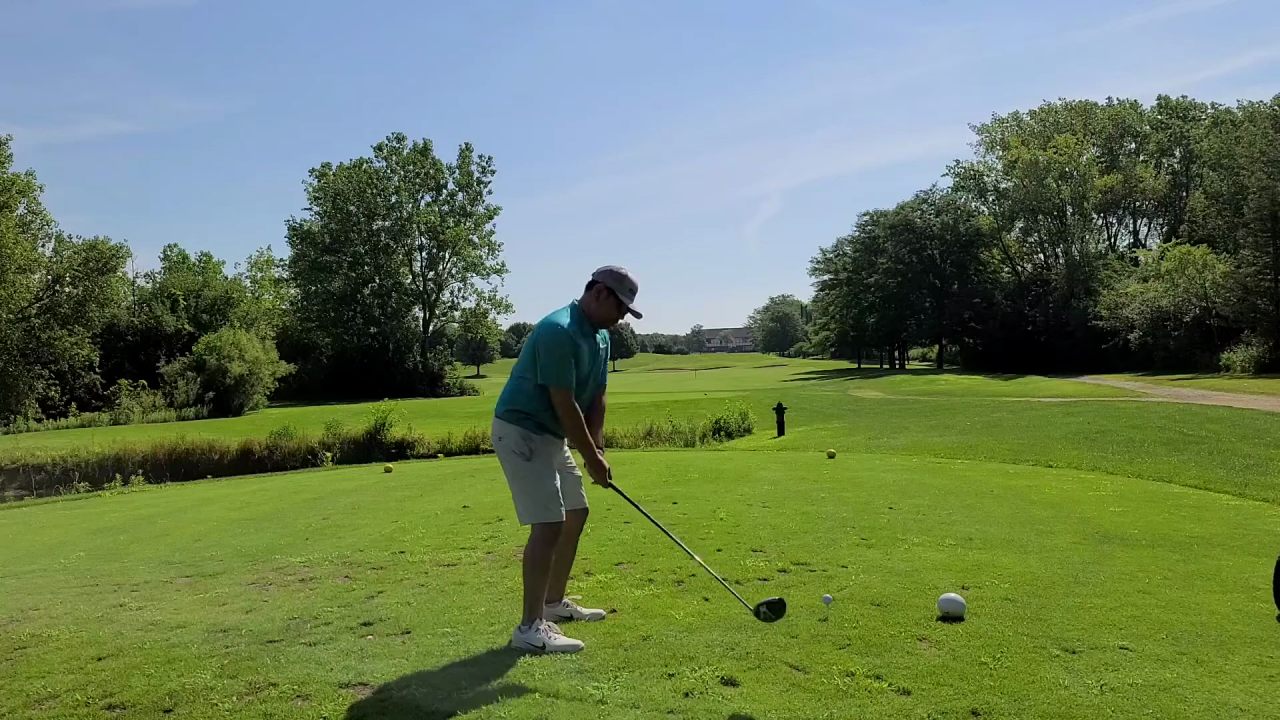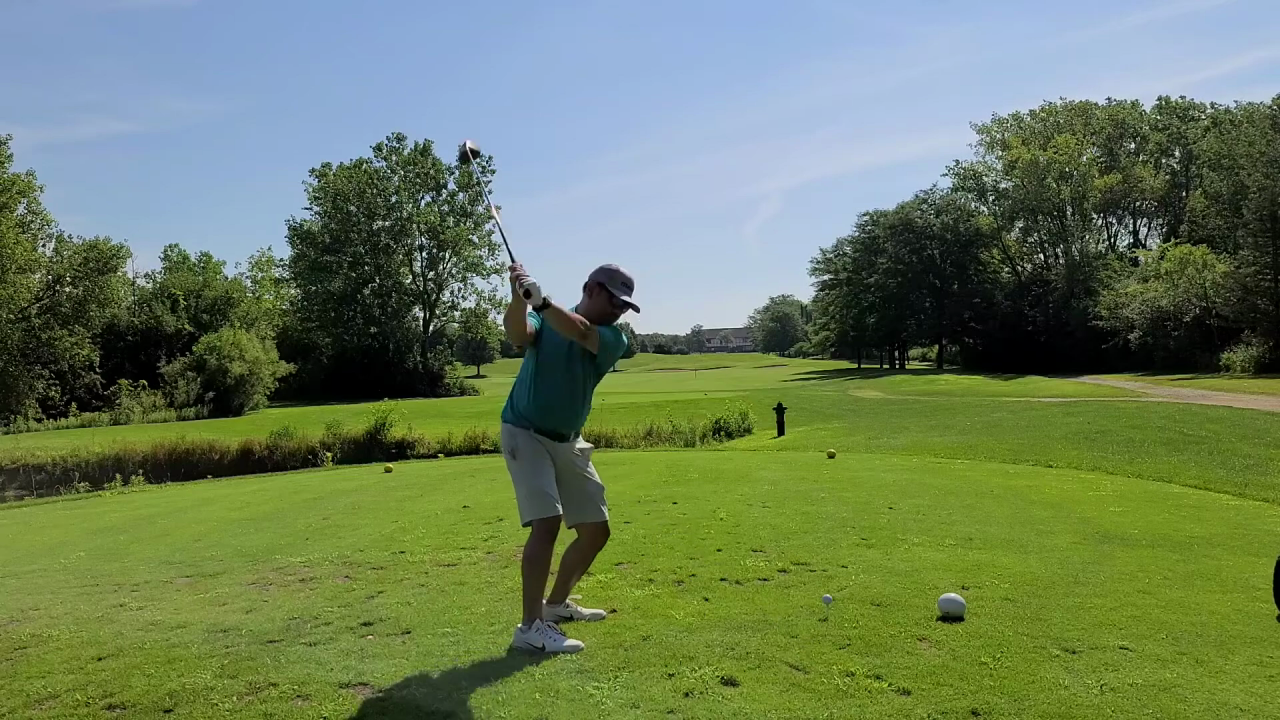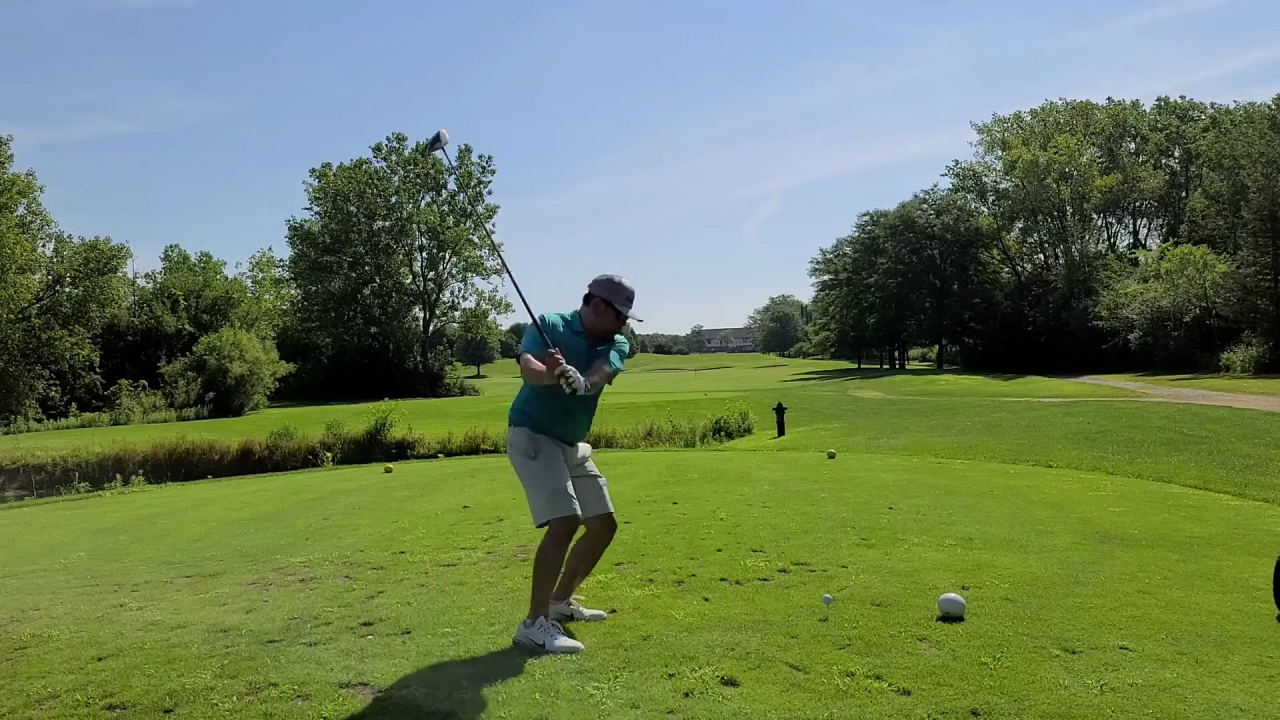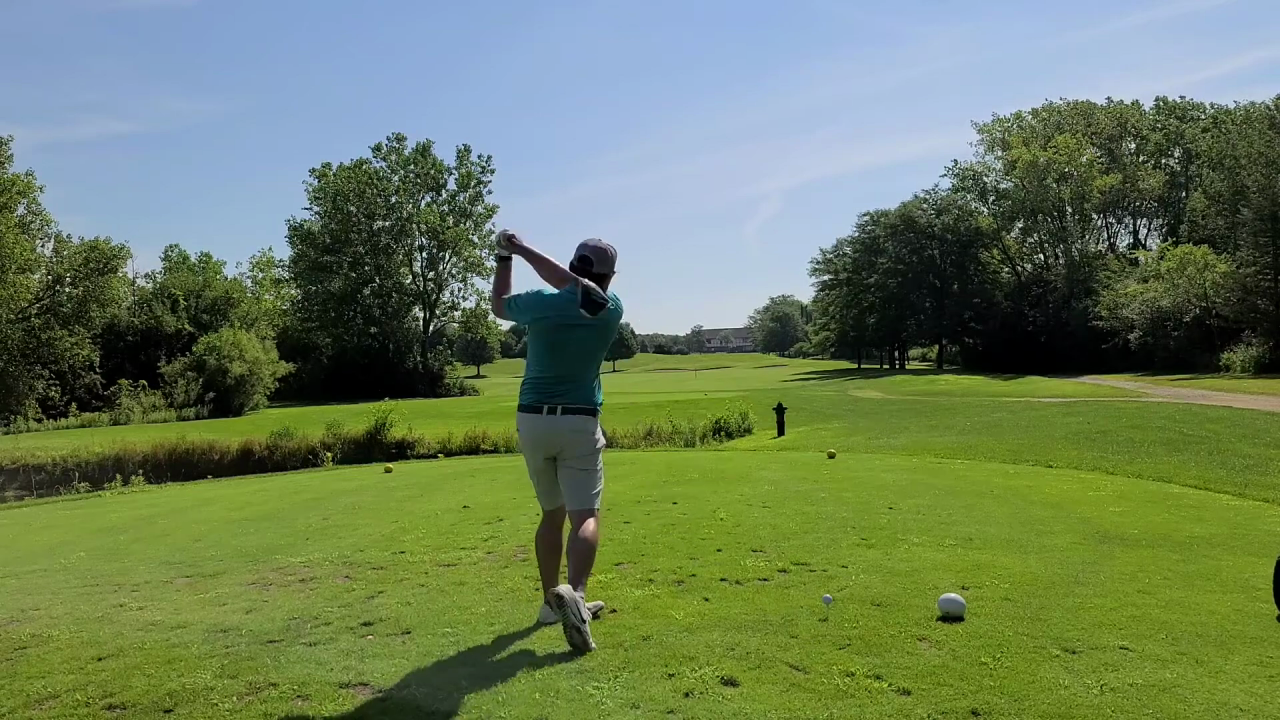
dt=0.4s
person 1, frame 1
left shoulder: (602, 340)
right shoulder: (556, 328)
left elbow: (596, 397)
right elbow: (562, 402)
left wrist: (597, 447)
right wrist: (590, 454)
left hip: (552, 436)
right hip: (521, 433)
left knee: (574, 516)
right knee: (548, 523)
left ankle: (554, 602)
right ankle: (531, 627)
person 1, frame 2
left shoulder: (613, 340)
right shoulder: (544, 321)
left elbow: (579, 331)
right elbow: (517, 334)
left wrist: (540, 299)
right wrist: (519, 296)
left hip: (569, 444)
right hip: (524, 435)
left knee: (596, 529)
right knee: (546, 524)
left ankle: (557, 603)
right ankle: (531, 627)
person 1, frame 3
left shoulder: (617, 346)
right shoulder: (550, 326)
left elbow: (598, 382)
right elbow: (530, 370)
left wrist: (573, 375)
right wrist: (551, 373)
left hip: (570, 443)
right hip: (534, 440)
left knee: (603, 525)
right knee: (562, 523)
left ankle: (560, 602)
right ankle: (535, 623)
person 1, frame 4
left shoulder: (541, 303)
right shoulder: (612, 311)
left elbow: (499, 304)
right elbow: (572, 286)
left wrist: (506, 256)
right wrist: (522, 250)
left hip: (530, 420)
right hip: (579, 425)
left knee: (553, 513)
right knee: (584, 515)
left ankle: (552, 601)
right ankle: (572, 594)
